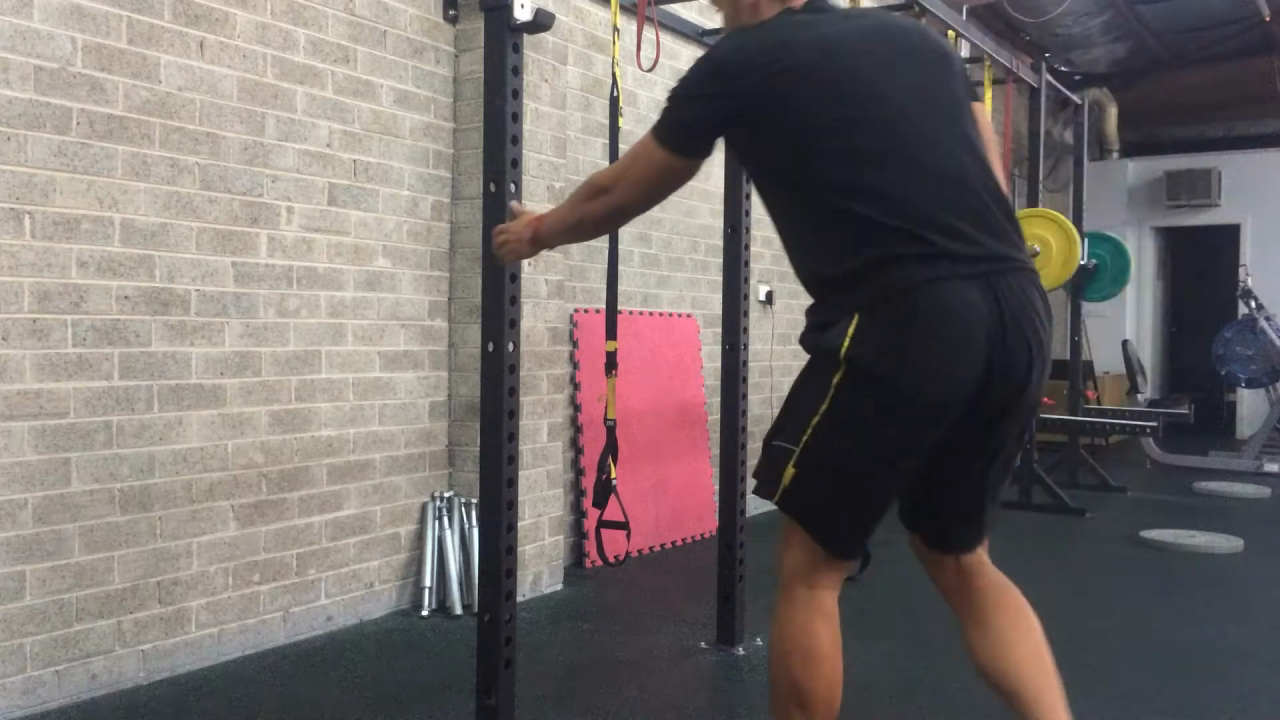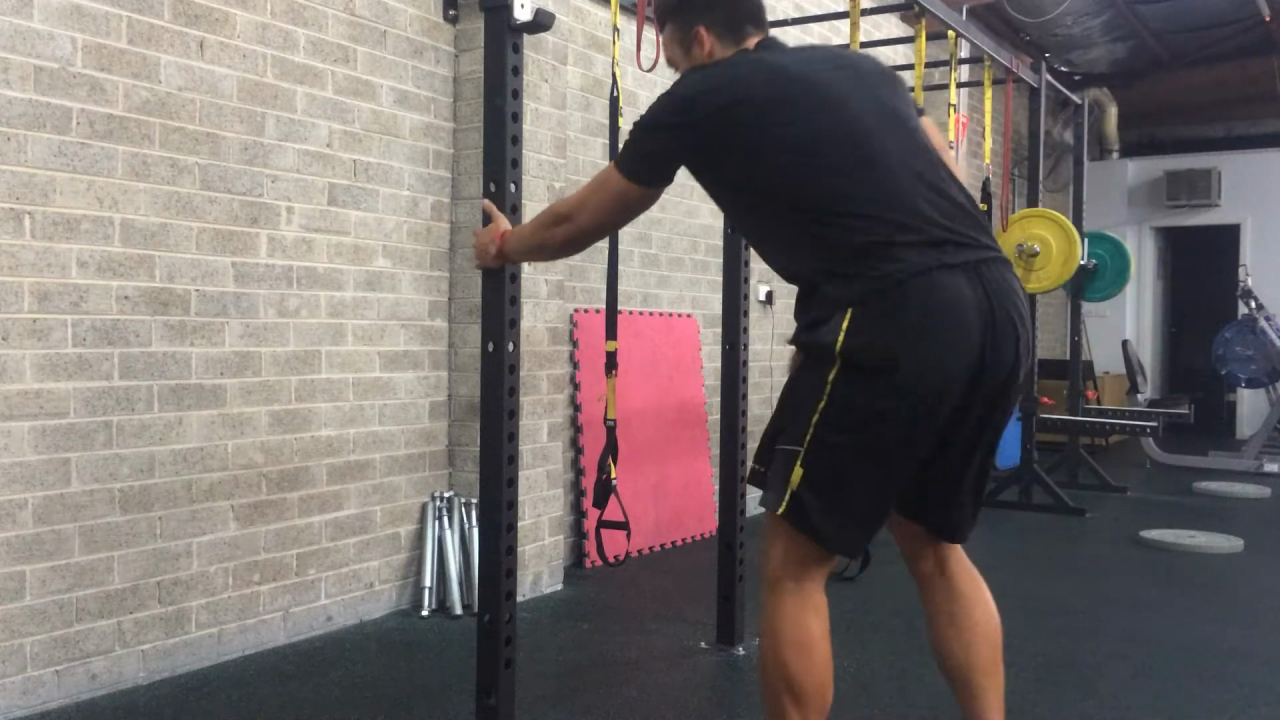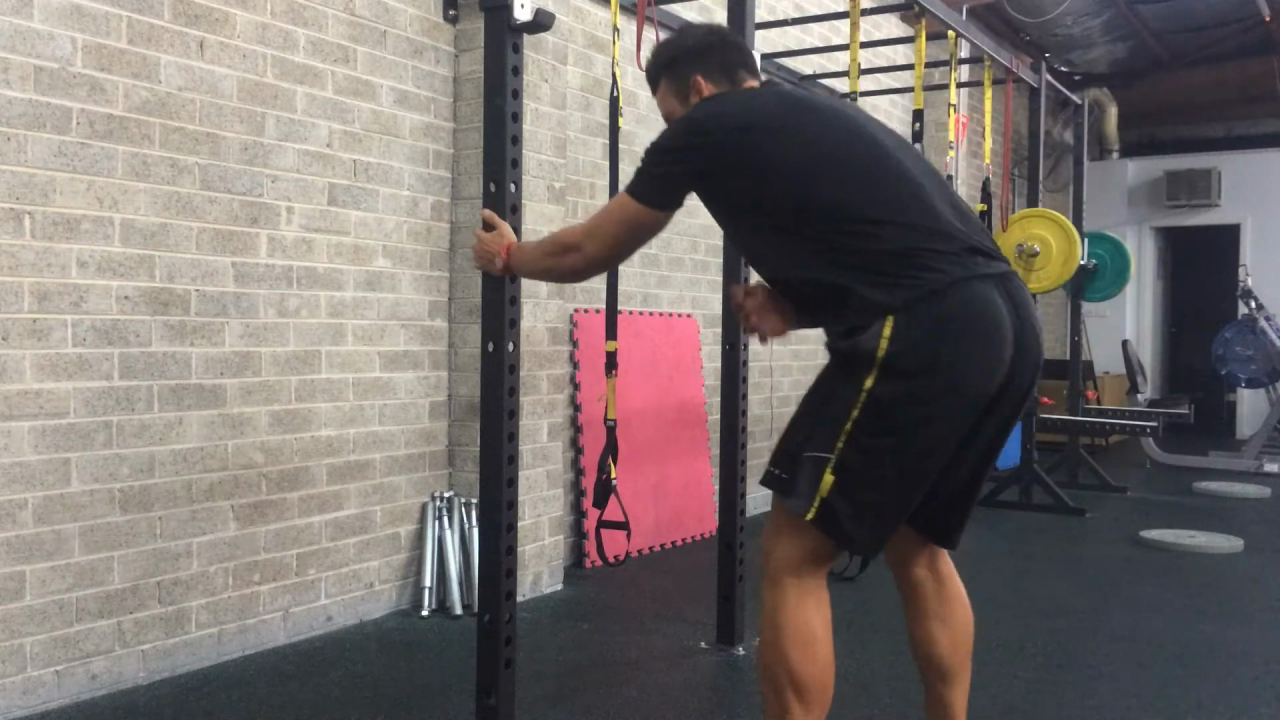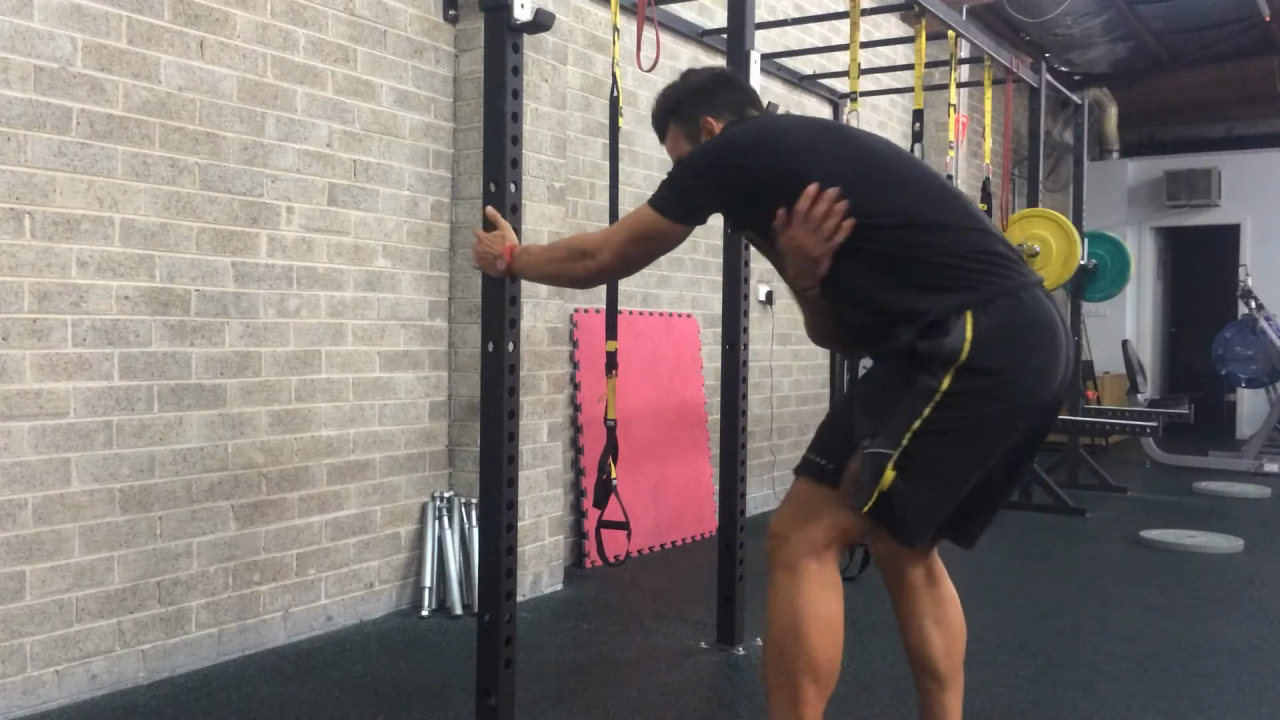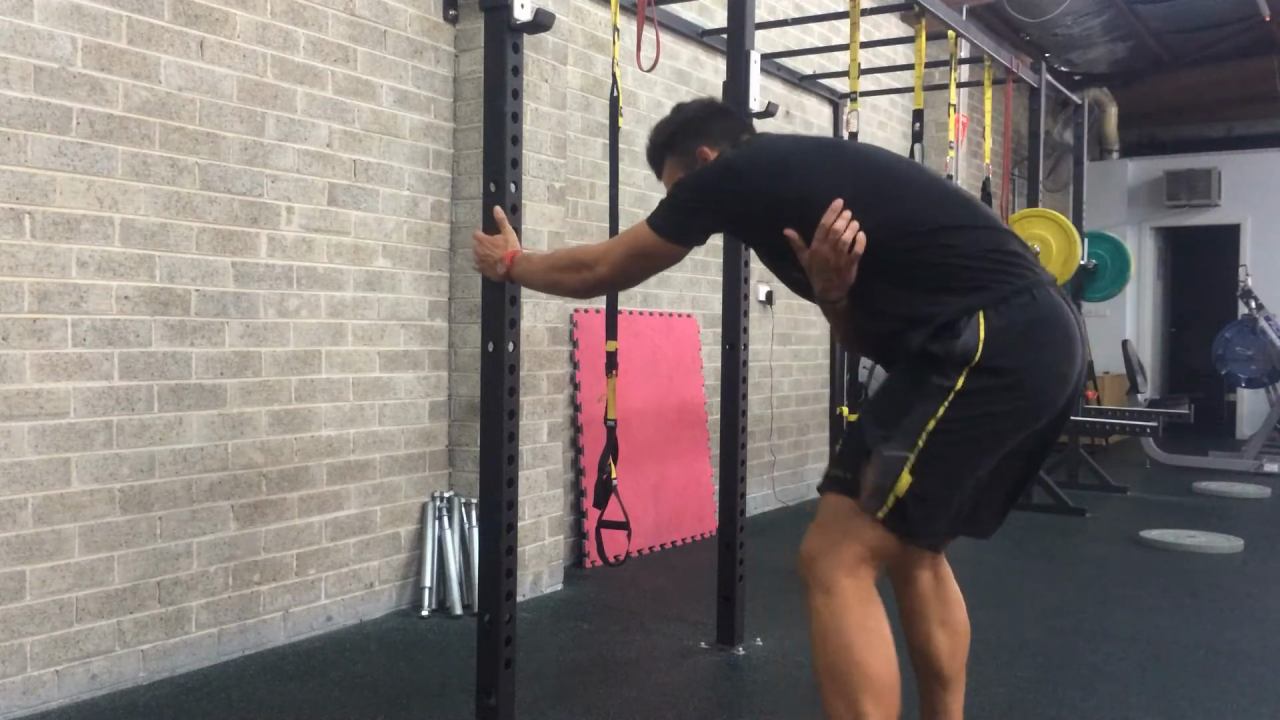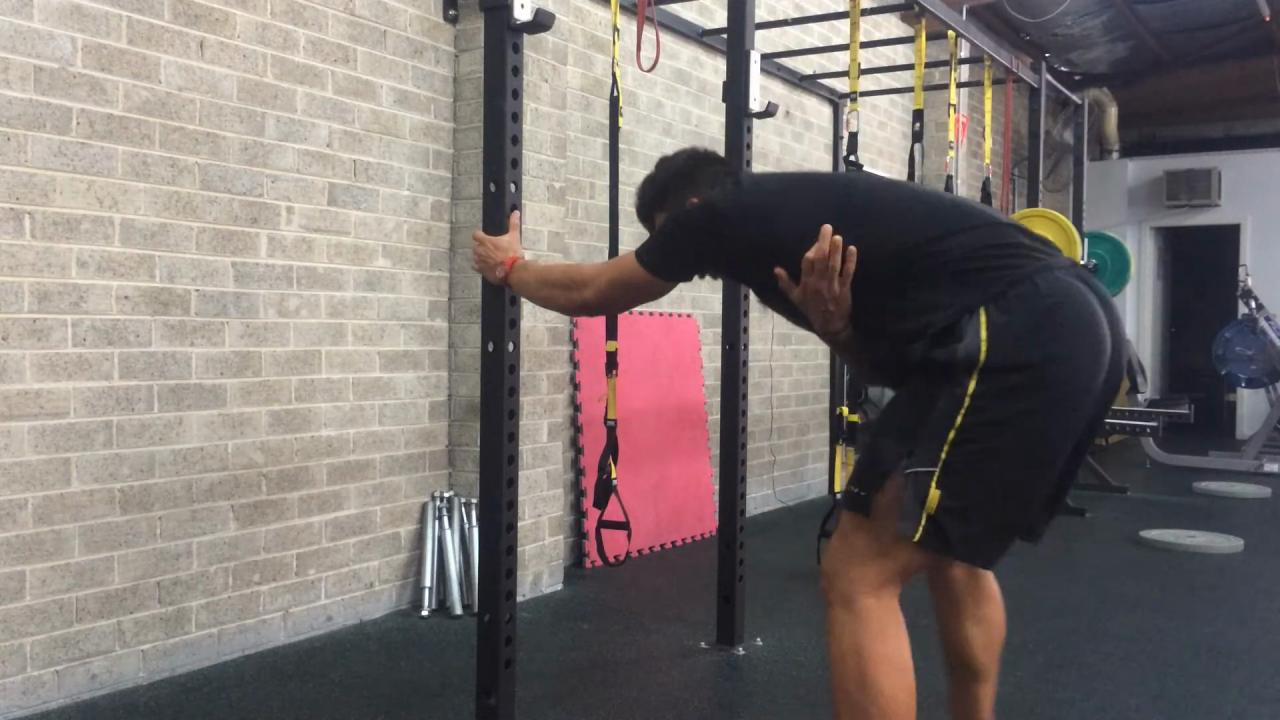
dt=0.2s
person 1, frame 1
left shoulder: (743, 60)
left elbow: (615, 197)
right elbow: (990, 187)
left wrist: (535, 231)
left hip: (906, 325)
right hip: (1015, 310)
left knee: (809, 571)
right knee: (957, 560)
person 1, frame 2
left shoulder: (698, 96)
right shoulder: (864, 71)
left elbow: (576, 225)
left wrist: (504, 244)
left hip: (896, 323)
right hip: (996, 303)
left knee: (792, 566)
right knee: (932, 548)
person 1, frame 3
left shoulder: (708, 128)
right shoulder: (818, 120)
left elbow: (587, 252)
left wrist: (506, 254)
right wrist: (794, 307)
left hip: (927, 334)
right hip: (1002, 319)
left knee: (792, 557)
right knee: (915, 550)
person 1, frame 4
left shoulder: (735, 151)
right shoulder: (810, 157)
left elbow: (602, 259)
right elbow: (847, 336)
left wrist: (510, 257)
right wrist: (809, 281)
left hip: (978, 340)
right hip: (1025, 335)
left knee: (802, 541)
right knee: (902, 545)
person 1, frame 5
left shoulder: (735, 174)
right shoulder: (809, 175)
left elbow: (602, 270)
right elbow: (879, 338)
left wrist: (509, 261)
right wrist: (837, 297)
left hip: (992, 339)
right hip: (1042, 333)
left knee: (836, 562)
right knee: (912, 547)
person 1, frame 6
left shoulder: (722, 214)
right shoulder: (798, 212)
left elbow: (591, 292)
right elbow: (897, 367)
left wrist: (508, 265)
right wrist: (838, 327)
left hip: (1016, 333)
right hip: (1077, 322)
left knee: (858, 576)
right knee: (951, 550)
